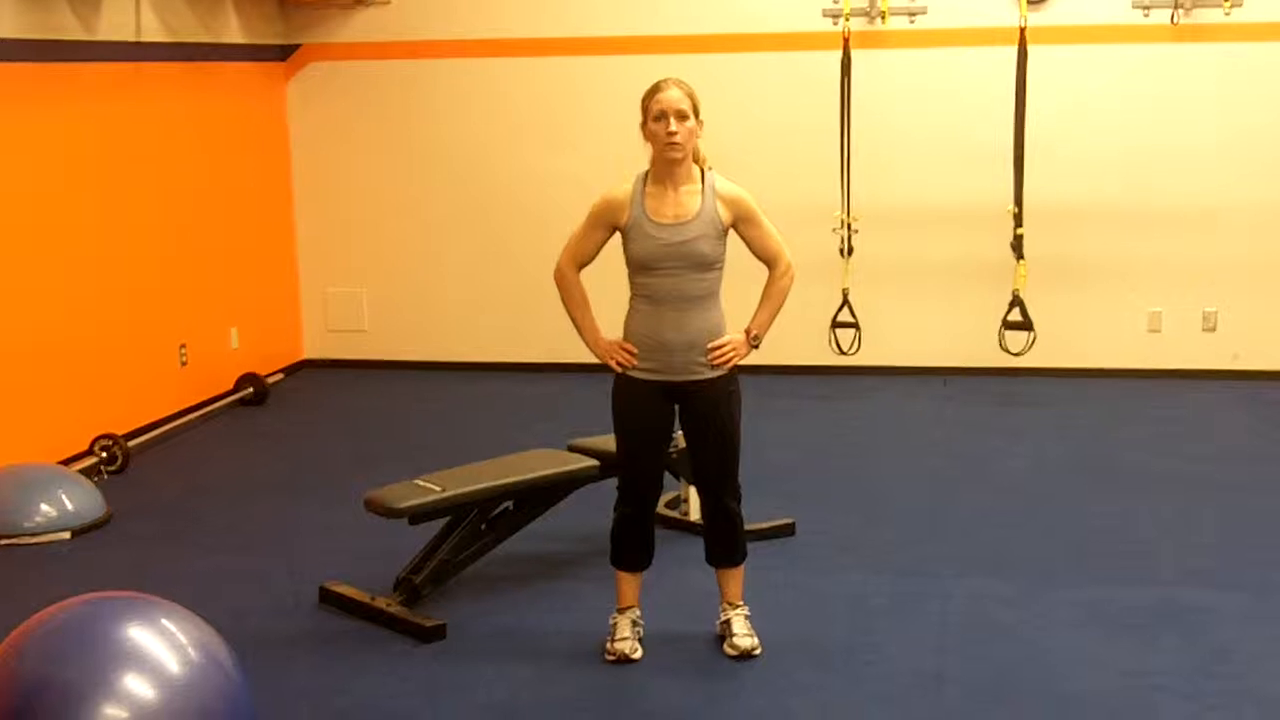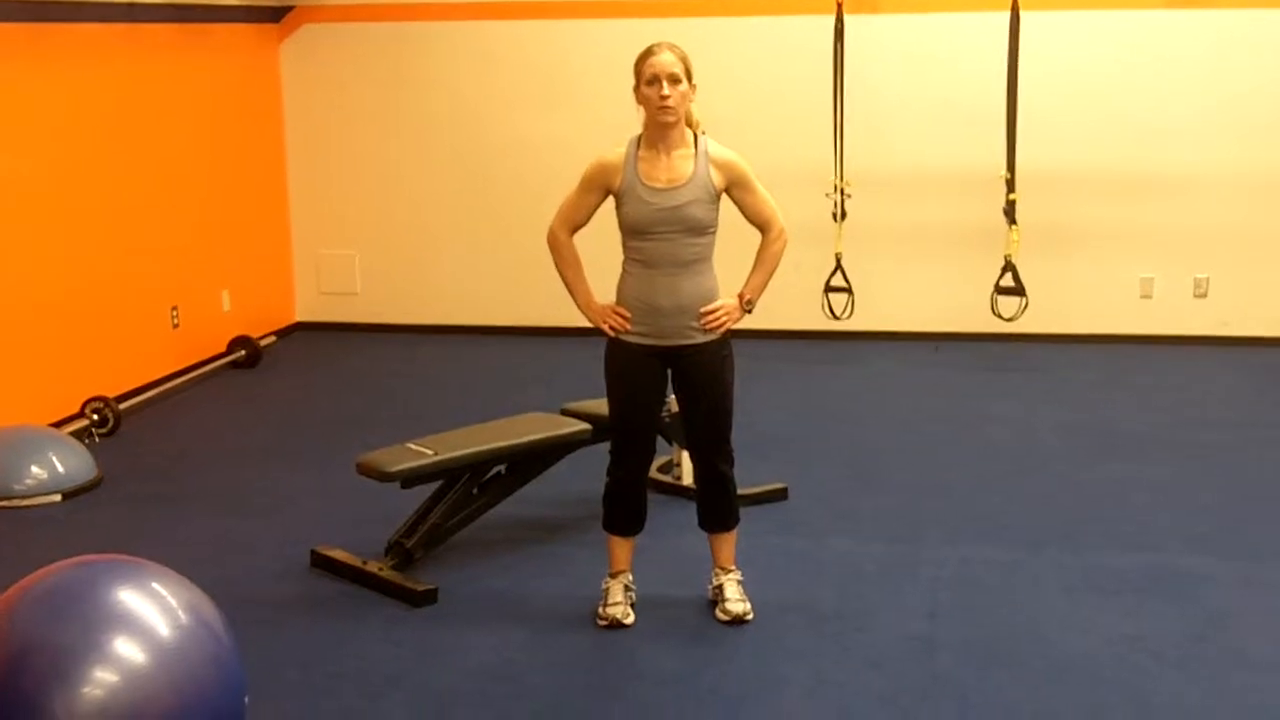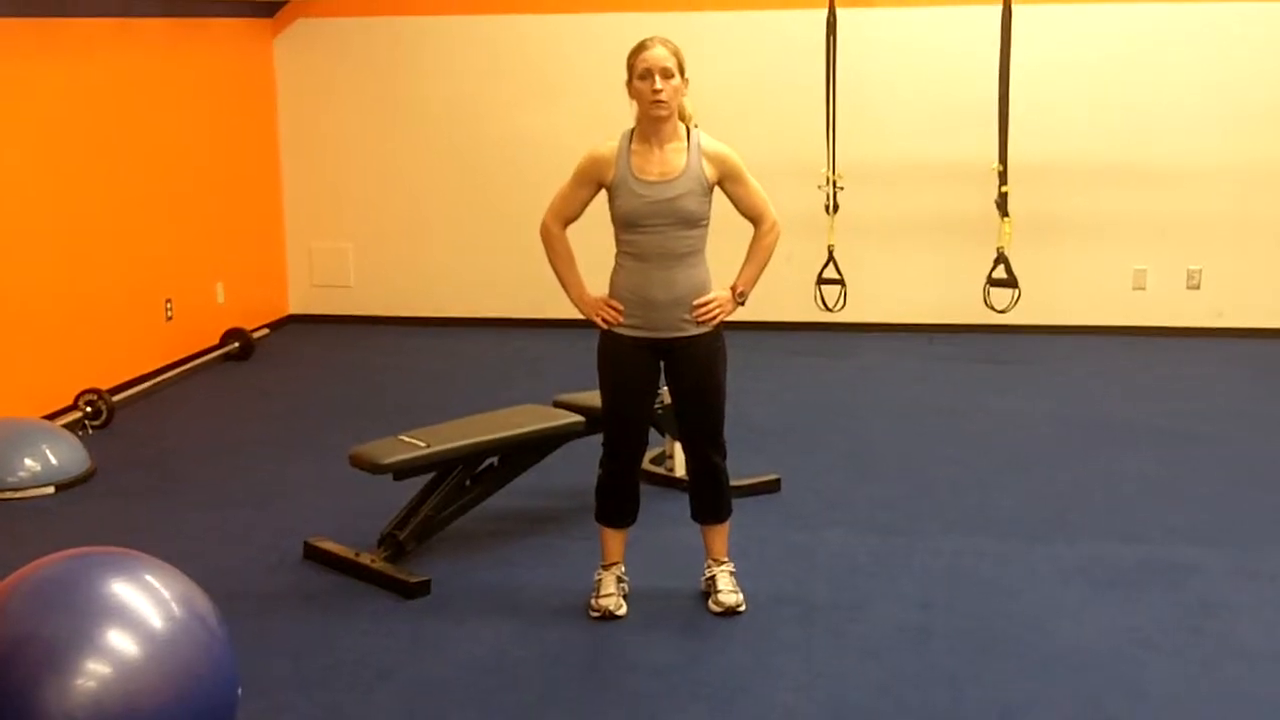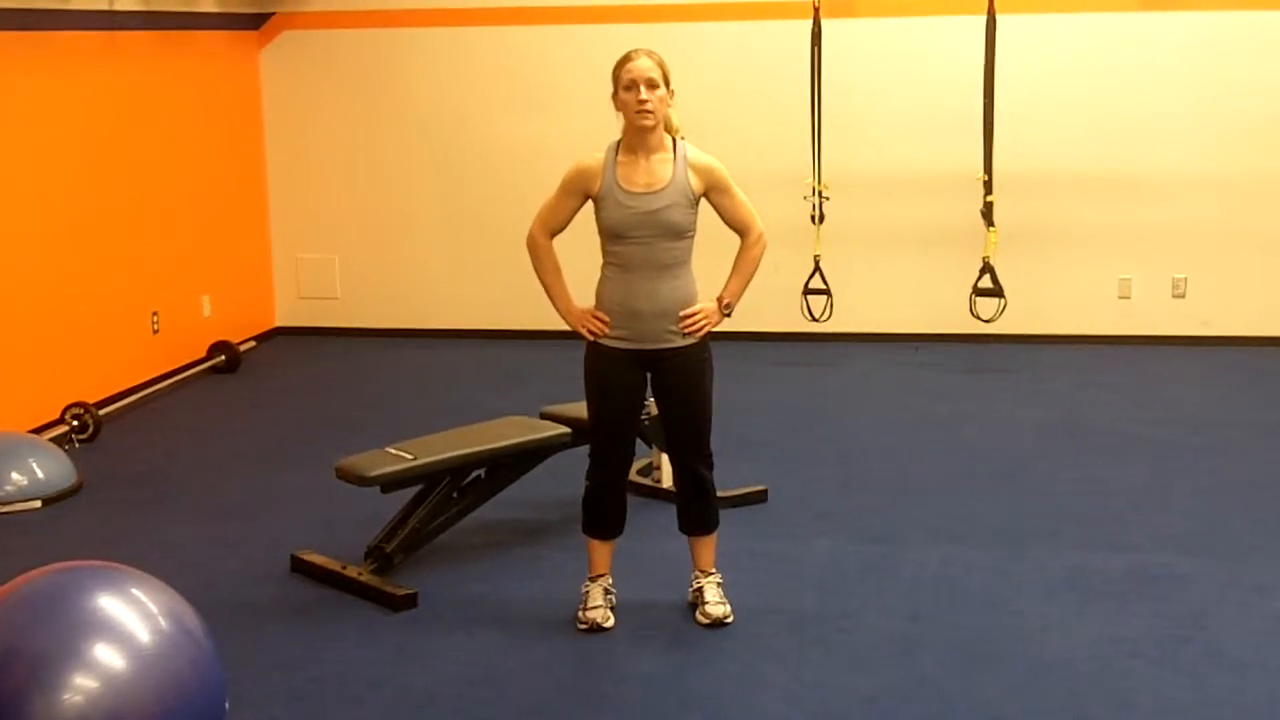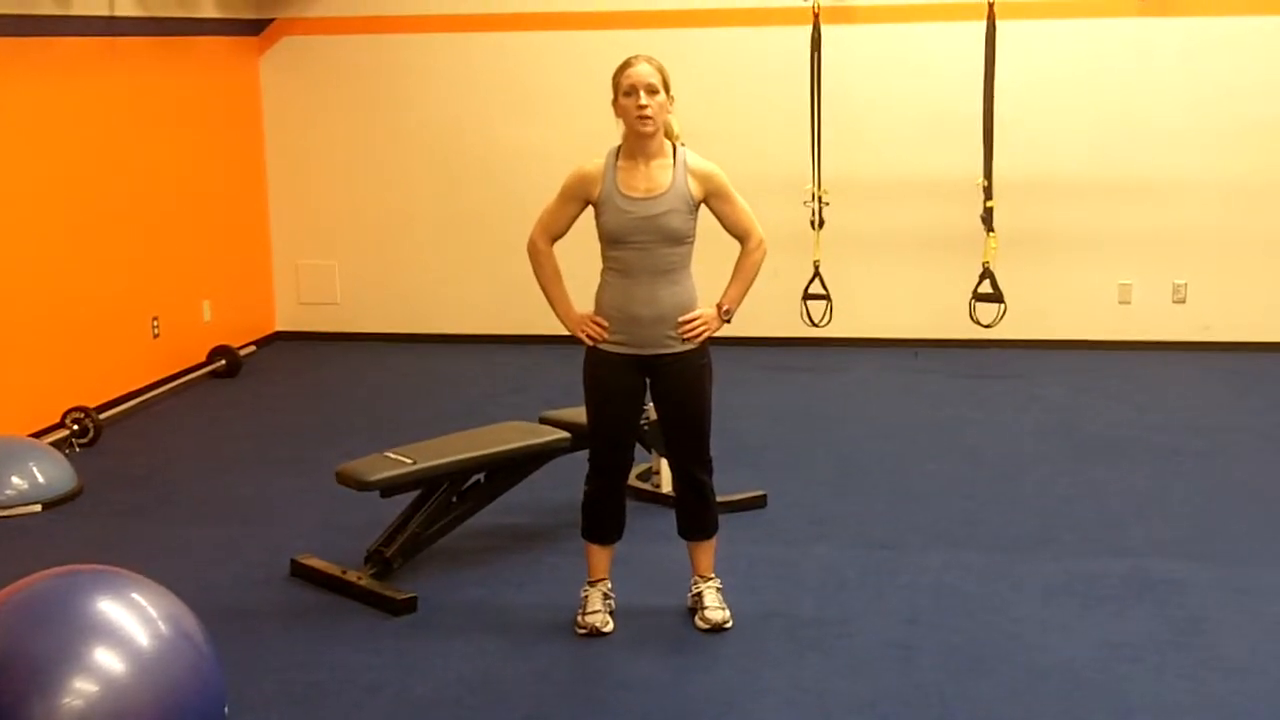
dt=0.7s
person 1, frame 1
left shoulder: (727, 197)
right shoulder: (620, 201)
left elbow: (782, 267)
right elbow: (567, 268)
left wrist: (752, 336)
right wrist: (596, 341)
left hip: (709, 373)
right hip: (641, 375)
left knee: (721, 494)
right knee: (636, 495)
left ankle: (734, 611)
right ankle: (627, 616)
person 1, frame 2
left shoulder: (720, 162)
right shoulder: (613, 165)
left elbow: (775, 232)
right elbow: (560, 232)
left wrist: (745, 301)
right wrist: (588, 305)
left hip: (703, 337)
right hip: (634, 339)
left knee: (713, 458)
right knee: (629, 460)
left ankle: (726, 577)
right ankle: (618, 581)
person 1, frame 3
left shoulder: (713, 155)
right shoulder: (606, 159)
left elbow: (767, 224)
right elbow: (553, 225)
left wrist: (737, 293)
right wrist: (582, 298)
left hip: (696, 330)
right hip: (627, 331)
left knee: (706, 450)
right knee: (621, 452)
left ankle: (719, 568)
right ankle: (611, 572)
person 1, frame 4
left shoulder: (699, 167)
right shoulder: (592, 170)
left elbow: (754, 236)
right elbow: (539, 236)
left wrist: (724, 304)
right wrist: (568, 309)
left hip: (682, 340)
right hip: (613, 343)
left knee: (693, 461)
right knee: (608, 463)
left ankle: (706, 580)
right ankle: (598, 584)
person 1, frame 5
left shoulder: (698, 173)
right shoulder: (592, 176)
left elbow: (754, 242)
right elbow: (540, 242)
left wrist: (723, 310)
right wrist: (568, 314)
left hip: (681, 346)
right hip: (612, 348)
left knee: (692, 467)
right knee: (607, 468)
left ankle: (705, 585)
right ankle: (597, 589)
